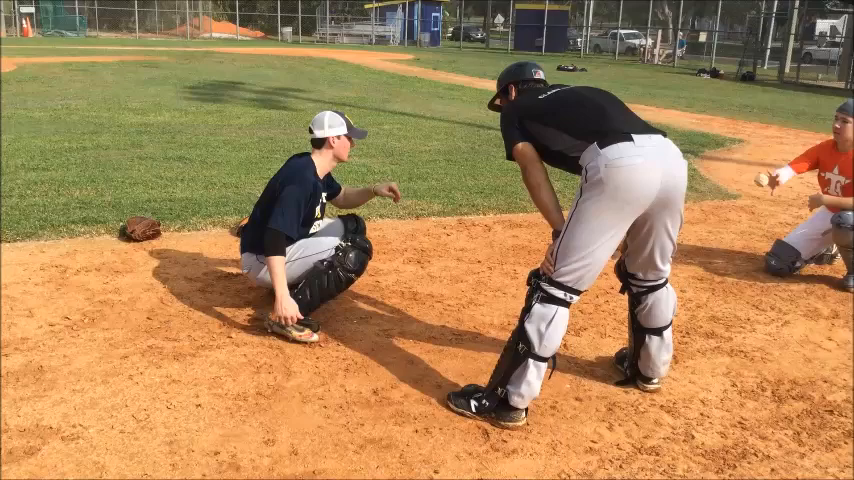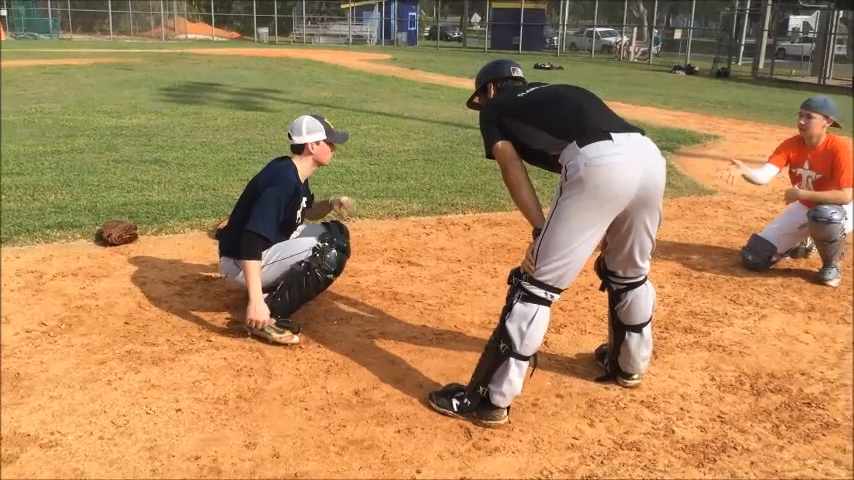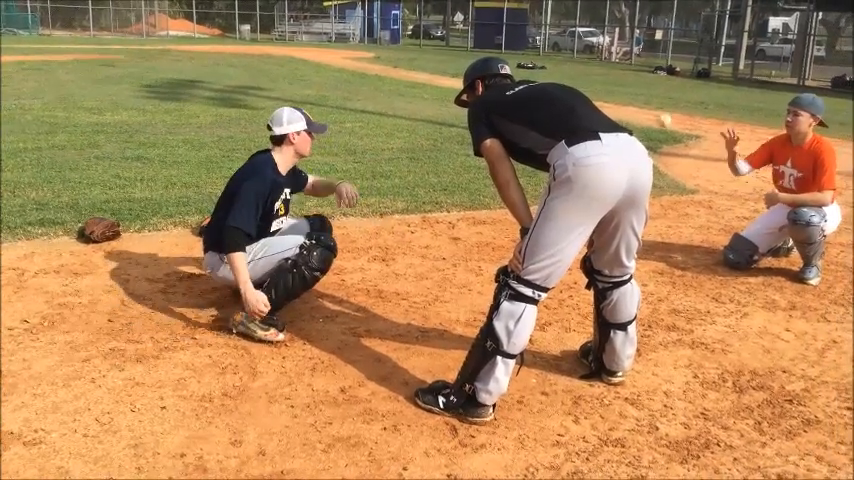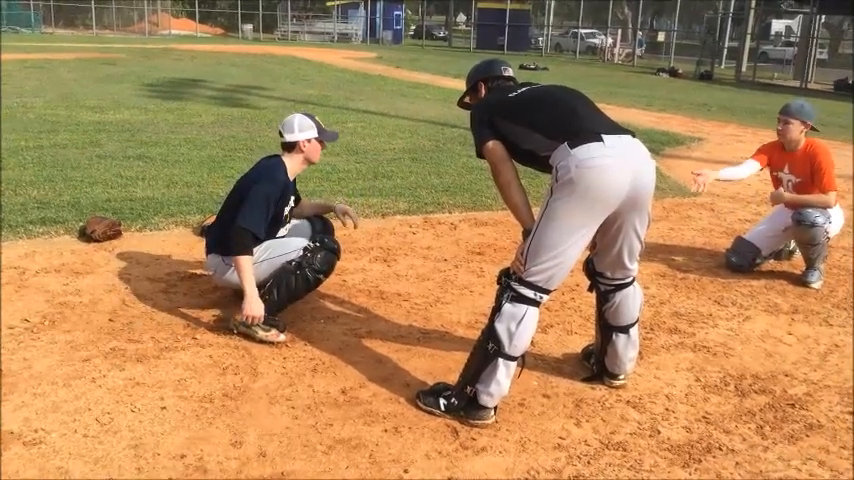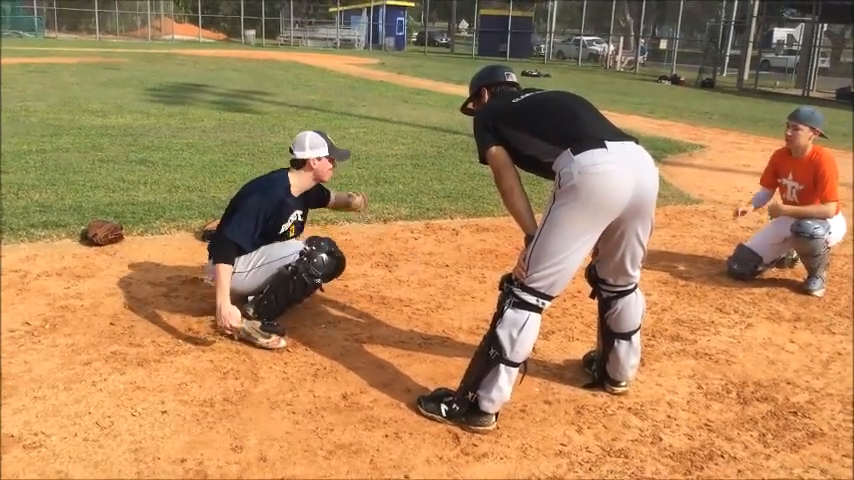
dt=1s
person 1, frame 1
left shoulder: (516, 109)
right shoulder: (581, 95)
left elbow: (533, 168)
left wrist: (561, 232)
left hip: (621, 166)
right hip: (671, 158)
left knee: (556, 285)
right knee: (650, 274)
left ankle: (508, 399)
right ankle: (649, 368)
person 1, frame 2
left shoulder: (495, 107)
right shoulder: (560, 93)
left elbow: (512, 167)
left wrist: (541, 231)
left hip: (600, 165)
right hip: (649, 157)
left knee: (536, 284)
right knee: (630, 271)
left ankle: (488, 398)
right ankle: (629, 363)
person 1, frame 3
left shoulder: (483, 105)
right shoulder: (549, 91)
left elbow: (500, 165)
left wrist: (528, 229)
left hip: (588, 165)
right hip: (636, 157)
left knee: (524, 282)
right knee: (615, 271)
left ankle: (475, 396)
right ankle: (613, 361)
person 1, frame 4
left shoulder: (485, 107)
right shoulder: (551, 93)
left elbow: (503, 168)
left wrist: (531, 232)
left hip: (591, 166)
right hip: (638, 159)
left knee: (526, 285)
right knee: (617, 272)
left ankle: (476, 398)
right ankle: (615, 364)
person 1, frame 5
left shoulder: (488, 113)
right shoulder: (552, 99)
left elbow: (506, 174)
left wrist: (533, 238)
left hip: (593, 173)
right hip: (642, 166)
left knee: (527, 291)
right knee: (620, 280)
left ankle: (477, 404)
right ankle: (616, 371)
person 2, frame 1
left shoulder: (317, 170)
right shoulder: (302, 177)
left elbow: (341, 199)
right elbow: (274, 239)
left wrist: (373, 190)
right wrist: (282, 297)
left hip: (288, 245)
right hip: (264, 260)
left knee: (353, 226)
right knee: (358, 249)
left ankle: (300, 284)
right ankle: (285, 317)
person 2, frame 2
left shoulder: (295, 175)
right shoulder: (279, 181)
left elbow: (307, 212)
right elbow: (252, 241)
left wrist: (332, 204)
right wrist: (256, 301)
right hip: (242, 264)
left knee: (335, 233)
right knee: (335, 250)
left ankle: (274, 288)
right ankle: (267, 318)
person 2, frame 3
left shoulder: (281, 166)
right shoulder: (261, 174)
left elbow: (312, 185)
right elbow: (233, 237)
left wrist: (338, 185)
right wrist: (247, 292)
right hip: (227, 259)
left knee: (318, 226)
right knee: (321, 248)
left ankle: (263, 282)
right ankle: (250, 316)
person 2, frame 4
left shoulder: (283, 172)
right shoulder: (272, 179)
left elbow: (295, 209)
right elbow: (240, 239)
left wrist: (333, 207)
right wrist: (251, 296)
right hip: (229, 261)
left knee: (320, 228)
right knee: (325, 251)
left ankle: (264, 284)
right ankle: (255, 317)
person 2, frame 5
left shoulder: (304, 190)
right shoulder: (263, 196)
left elbow: (331, 198)
right elbow: (226, 249)
left wrist: (351, 201)
right wrist: (224, 305)
left hip: (253, 261)
right hip: (236, 268)
left knee: (331, 260)
right knee: (321, 256)
left ankle: (259, 298)
right ankle: (254, 318)
person 3, frame 1
right shoulder: (823, 149)
right elbow: (790, 170)
left wrist: (825, 199)
right wrist: (775, 178)
right hip: (829, 214)
right knee: (776, 264)
right ankle: (828, 250)
person 3, frame 2
right shoulder: (790, 145)
right elbow: (765, 174)
left wrist: (801, 194)
right wrist: (743, 171)
right hip: (804, 208)
left knee: (824, 216)
right knee: (754, 258)
left ankle: (832, 264)
right ankle: (803, 244)
person 3, frame 3
left shoulder: (822, 149)
right shoulder: (776, 143)
left elbow: (826, 198)
right elbow: (742, 168)
left wrist: (781, 197)
right wrist: (731, 151)
left hip: (820, 212)
right hip: (785, 208)
left knee: (803, 218)
right knee: (734, 258)
left ankle: (813, 263)
right ankle: (783, 244)
person 3, frame 4
left shoulder: (818, 152)
right shoulder: (771, 149)
left elbow: (830, 200)
right elbow: (745, 169)
left wrist: (787, 197)
right wrist: (713, 175)
left hip: (824, 214)
right hip: (788, 211)
left knee: (807, 220)
right knee: (736, 260)
left ankle: (815, 266)
right ankle: (786, 246)
person 3, frame 5
left shoulder: (823, 161)
right shoulder: (779, 156)
left elbow: (829, 209)
right elbow: (765, 191)
left wrist: (784, 209)
right wrist: (749, 206)
left hip: (827, 223)
right hip: (791, 219)
left knee: (806, 230)
right knee: (738, 268)
left ankle: (817, 274)
right ankle: (788, 254)
